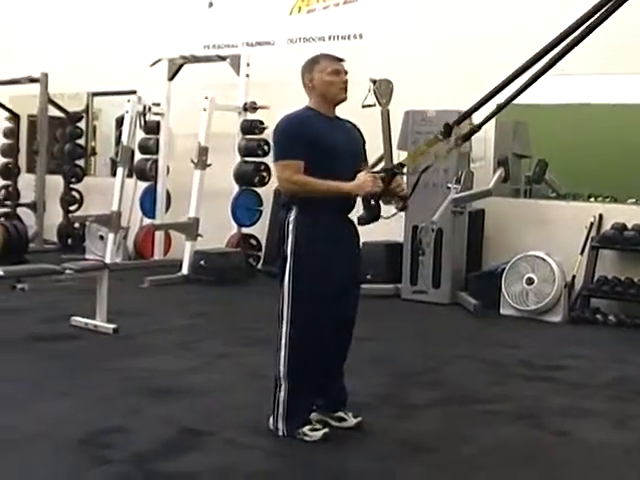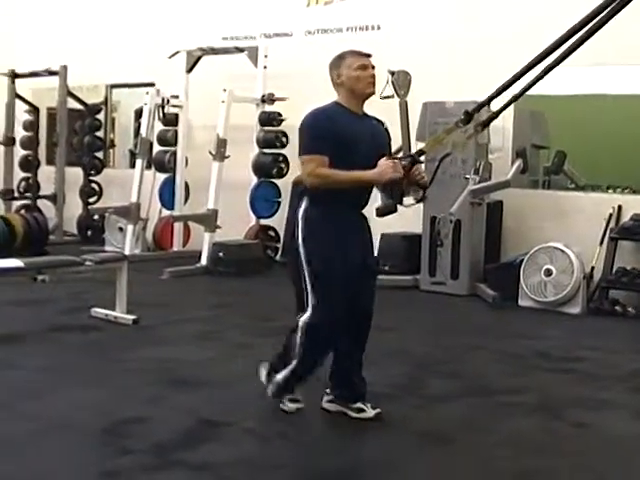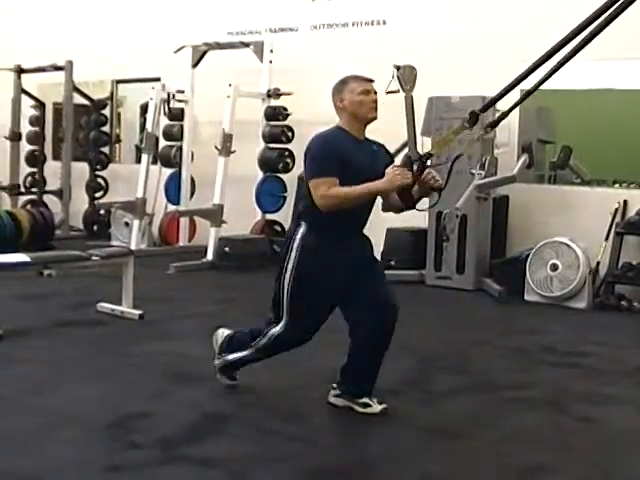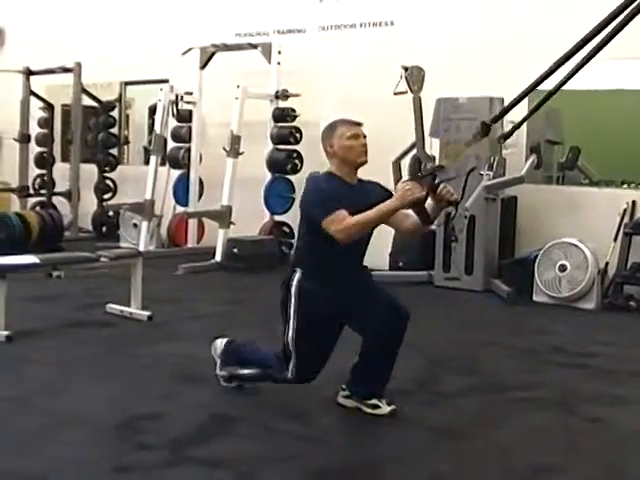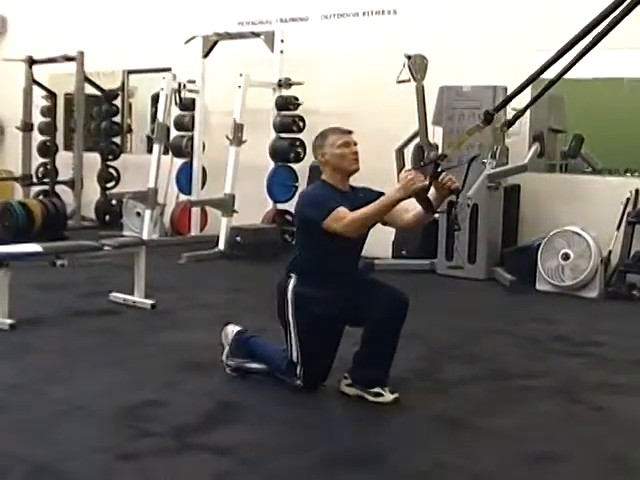
dt=0.3s
person 1, frame 1
left shoulder: (351, 131)
right shoulder: (295, 125)
left elbow: (362, 179)
right elbow: (289, 181)
left wrist: (385, 186)
right wrist: (350, 187)
left hip: (343, 231)
right hip: (308, 231)
left knee: (339, 323)
right knee: (302, 326)
left ankle: (329, 403)
right ankle: (289, 415)
person 1, frame 2
left shoulder: (377, 129)
right shoulder: (322, 120)
left elbow: (387, 178)
right elbow: (312, 176)
left wrist: (409, 177)
right wrist: (373, 175)
left hip: (354, 224)
right hip: (318, 223)
left knee: (358, 312)
right knee: (325, 312)
left ankle: (344, 393)
right ankle: (279, 376)
person 1, frame 3
left shoulder: (378, 152)
right shoulder: (325, 145)
left elbow: (396, 204)
right elbow: (325, 199)
left wrist: (420, 189)
right wrist: (381, 185)
left hip: (353, 245)
right hip: (313, 246)
left knee: (381, 314)
right knee: (295, 326)
left ankle: (353, 389)
right ankle: (230, 346)
person 1, frame 4
left shoulder: (372, 192)
right shoulder: (319, 189)
left elbow: (409, 225)
right elbow: (344, 231)
left wrist: (435, 205)
right wrist: (396, 202)
left hip: (350, 280)
right hip: (310, 286)
left knee: (392, 318)
right knee: (300, 368)
left ankle: (361, 391)
right ankle: (230, 353)
person 1, frame 5
left shoulder: (364, 197)
right shoulder: (314, 198)
left elbow: (408, 219)
right elbow: (349, 226)
left wrist: (437, 197)
right wrist: (399, 192)
left hip: (346, 285)
right hip: (305, 292)
left knee: (392, 305)
right knee: (307, 376)
left ankle: (364, 379)
right ankle: (240, 342)
